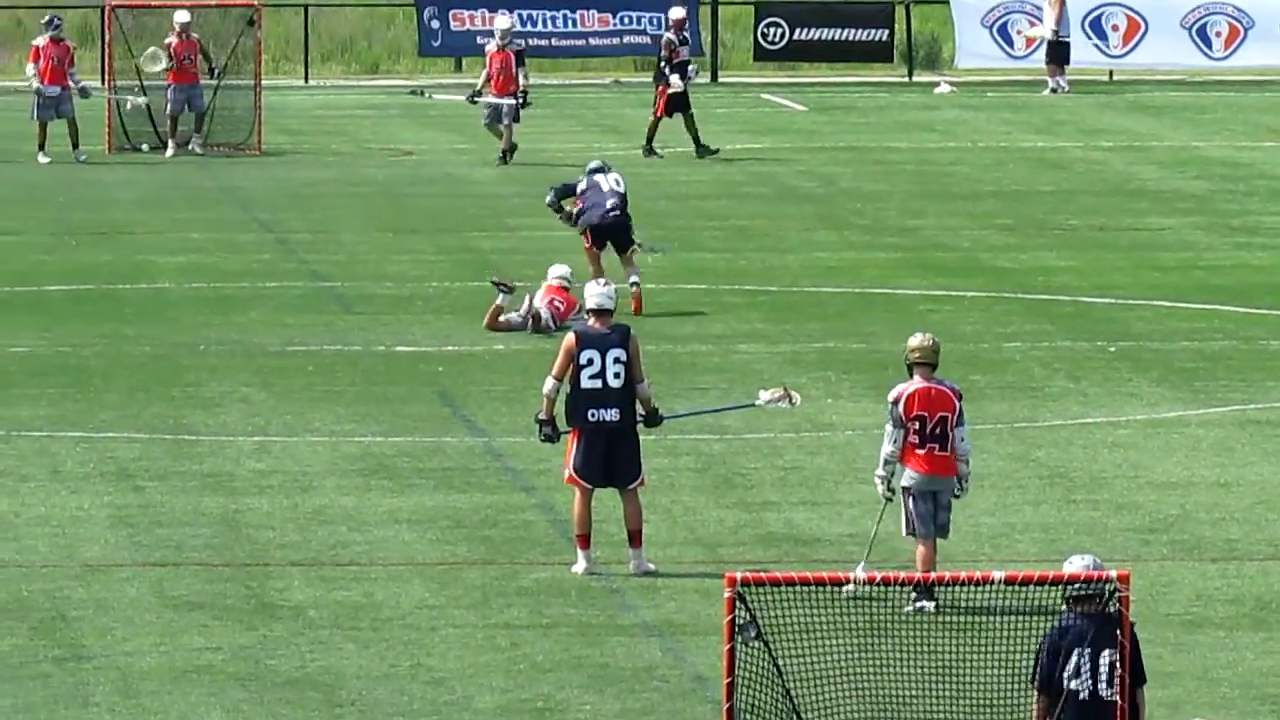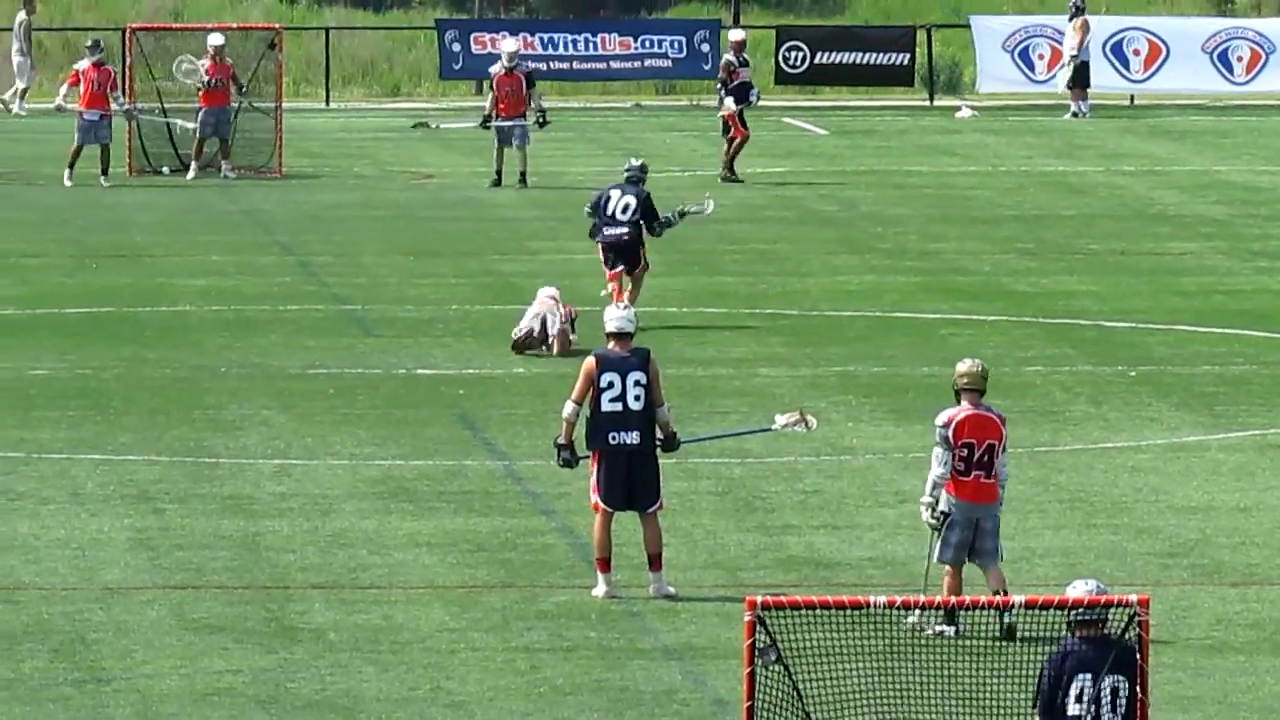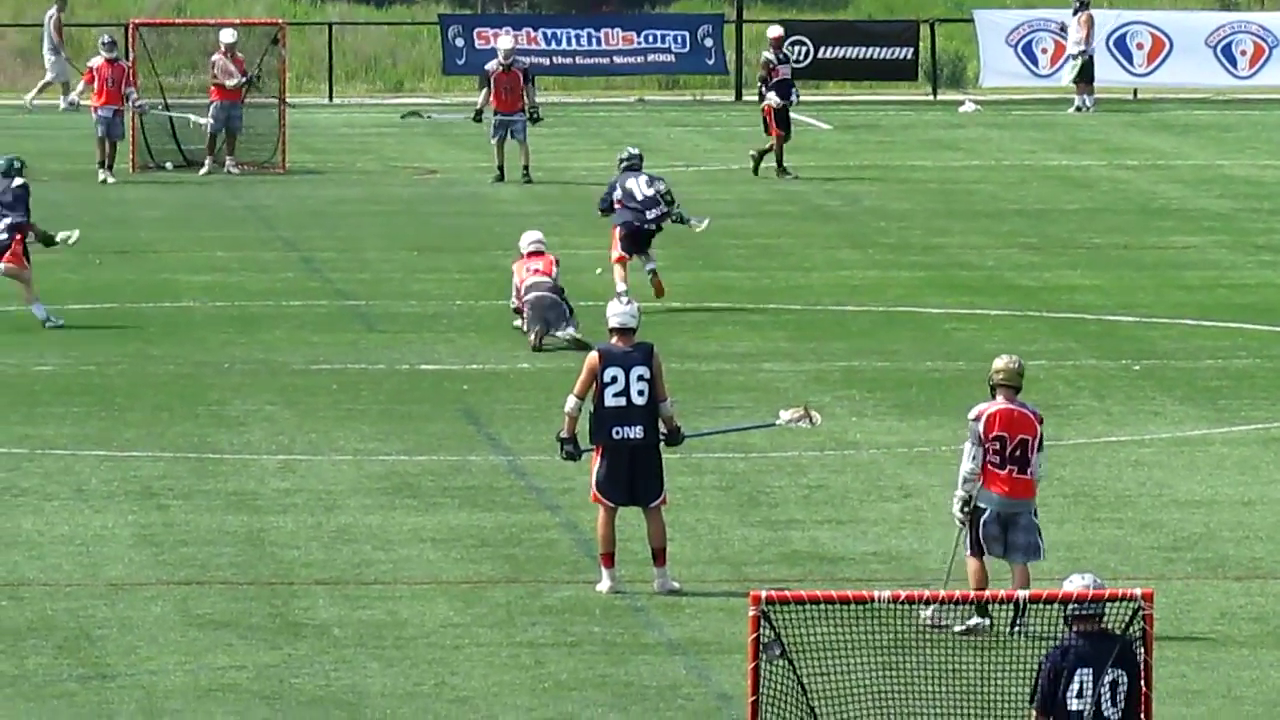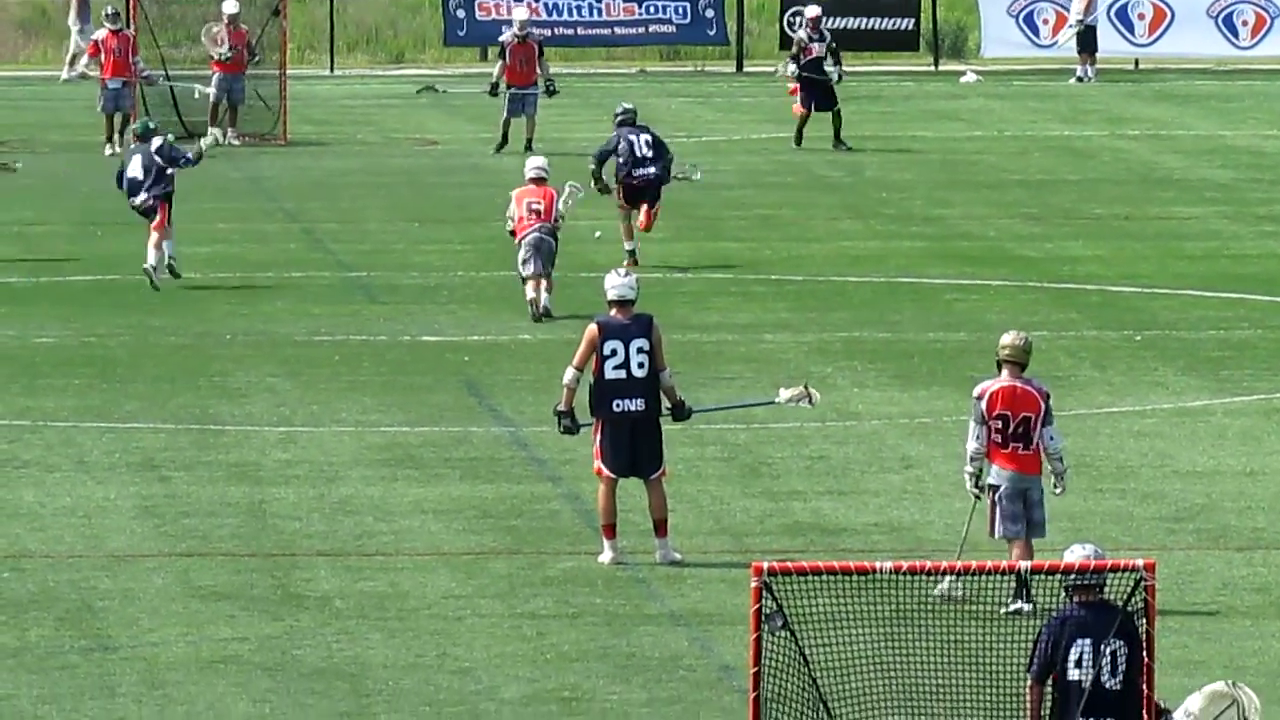
dt=0.4s
person 1, frame 1
left shoulder: (574, 338)
right shoulder: (627, 337)
left elbow: (554, 382)
right elbow: (639, 383)
left wrist: (546, 418)
right wrist: (650, 411)
left hip: (586, 425)
right hip: (621, 424)
left knee: (583, 491)
right knee: (629, 491)
left ankle: (583, 559)
right ankle: (637, 558)
person 1, frame 2
left shoulder: (594, 362)
right shoulder: (647, 361)
left elbow: (574, 406)
right elbow: (659, 407)
left wrist: (565, 443)
right wrist: (669, 436)
left hip: (606, 447)
right hip: (641, 447)
left knee: (604, 514)
right knee: (649, 514)
left ankle: (604, 582)
right ankle: (657, 581)
person 1, frame 3
left shoulder: (597, 356)
right shoulder: (650, 355)
left elbow: (576, 400)
right elbow: (662, 401)
left wrist: (568, 436)
right wrist: (673, 429)
left hip: (610, 443)
right hip: (645, 441)
left knee: (607, 509)
right knee: (653, 509)
left ankle: (608, 577)
right ankle: (661, 576)
person 1, frame 4
left shoulder: (597, 329)
right shoulder: (649, 326)
left elbow: (574, 372)
right elbow: (662, 373)
left wrist: (565, 409)
right wrist: (676, 404)
left hip: (610, 414)
right hip: (645, 413)
left knee: (608, 480)
right knee: (654, 480)
left ankle: (610, 549)
right ankle: (663, 547)
person 2, frame 1
left shoulder: (902, 394)
right shoulder: (952, 393)
left elbow: (892, 443)
right elbow: (961, 442)
left wrist: (884, 476)
right wrist: (963, 475)
left hip: (916, 475)
right hip: (946, 476)
left knee: (923, 537)
right knee: (932, 535)
left ankle: (927, 596)
right ankle: (922, 588)
person 2, frame 2
left shoulder: (950, 420)
right shoulder: (997, 420)
left elbow: (940, 468)
right elbow: (1001, 469)
left wrist: (929, 502)
left hip: (958, 502)
right hip: (989, 503)
left knee: (952, 563)
right knee: (990, 563)
left ankle: (950, 622)
right ankle: (1004, 613)
person 2, frame 3
left shoulder: (982, 414)
right shoulder: (1033, 417)
left elbow: (971, 463)
right elbow: (1037, 466)
left wrist: (961, 498)
left hip: (992, 497)
right hip: (1023, 499)
left knee: (976, 555)
right knee: (1020, 561)
left ankle: (980, 615)
right ankle: (1017, 619)
person 2, frame 4
left shoulder: (985, 391)
right shoulder: (1039, 393)
left elbow: (977, 441)
right elbow: (1051, 439)
left wrist: (972, 472)
right wrist: (1059, 472)
left hip: (1003, 473)
right hip: (1032, 474)
left knee: (1013, 536)
right knee: (1025, 536)
left ankle: (1024, 598)
right ankle: (1020, 592)
